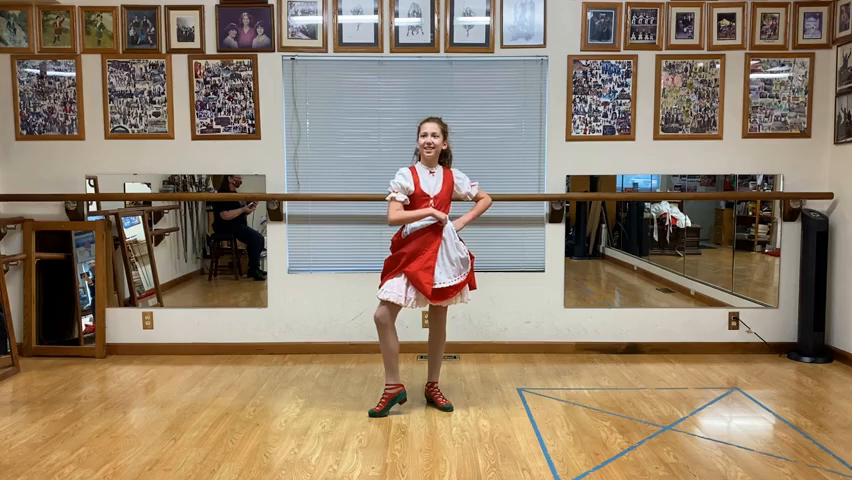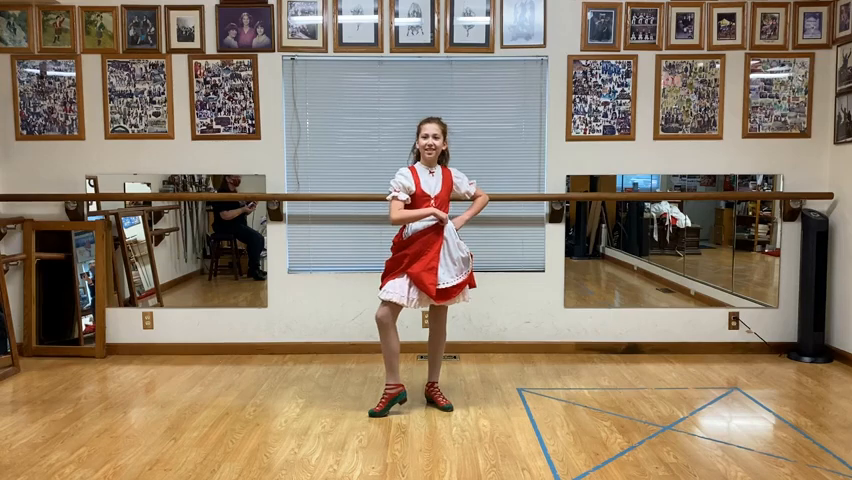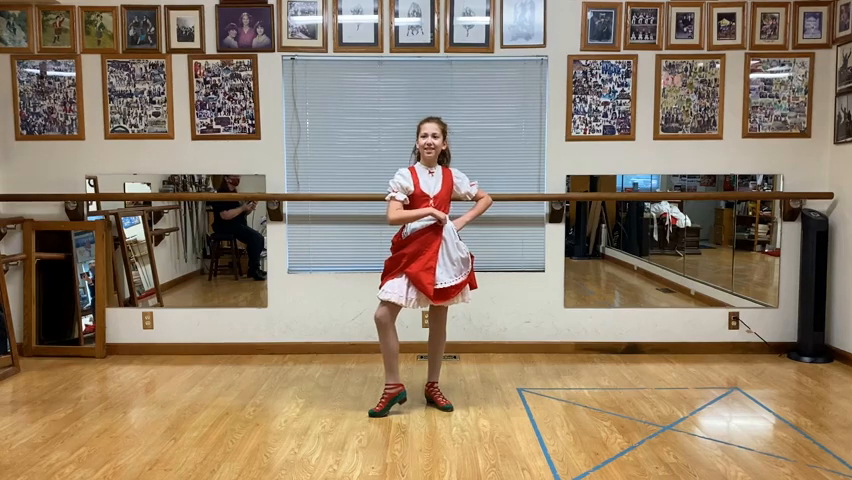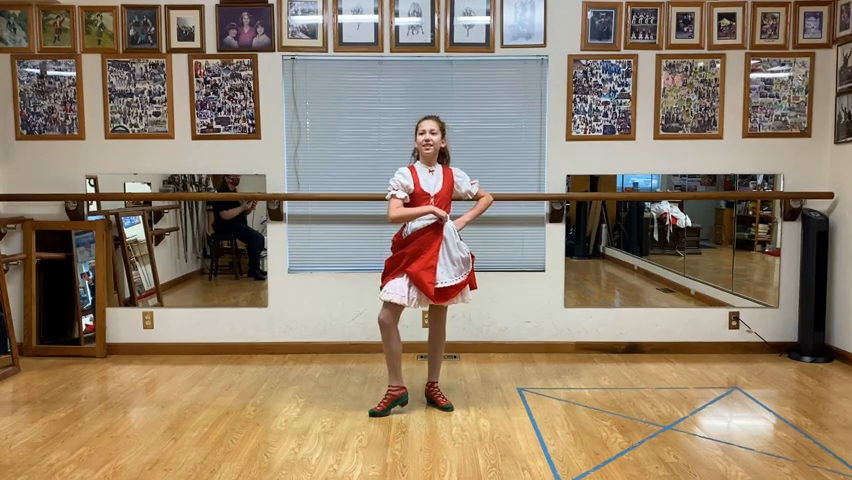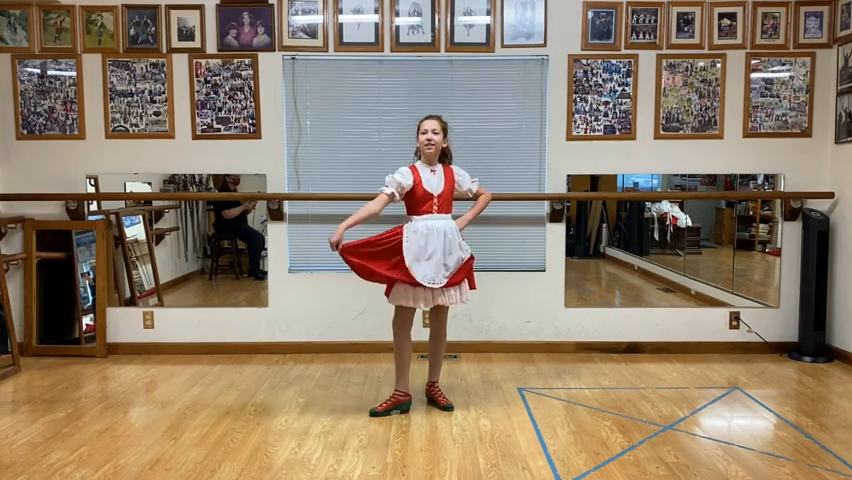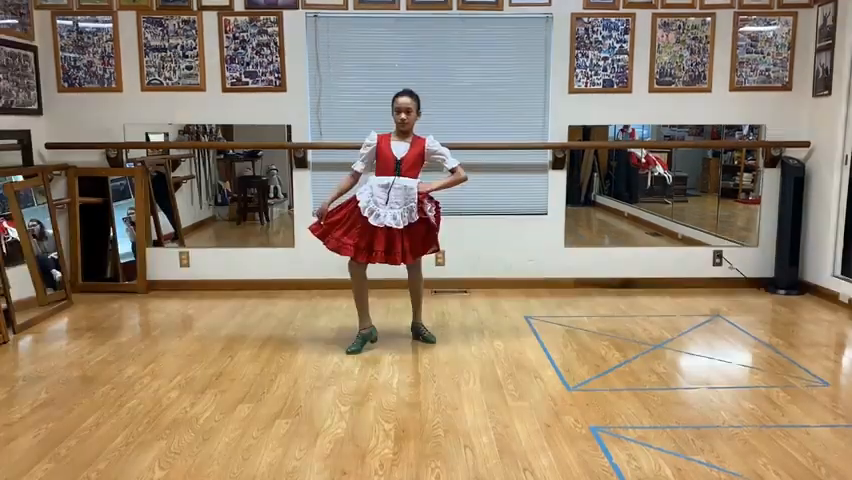
dt=0.5s
person 1, frame 1
left shoulder: (453, 176)
right shoulder: (405, 176)
left elbow: (485, 199)
right elbow: (393, 217)
left wrist: (461, 222)
right wrist: (431, 212)
left hip: (443, 251)
right hip: (411, 251)
left knee: (438, 320)
right knee: (383, 316)
left ankle: (432, 387)
right ankle: (393, 387)
person 1, frame 2
left shoulder: (452, 176)
right shoulder: (405, 176)
left elbow: (482, 197)
right elbow: (395, 216)
left wrist: (461, 220)
right wrist: (432, 211)
left hip: (443, 250)
right hip: (412, 251)
left knee: (438, 320)
right knee: (384, 316)
left ankle: (432, 386)
right ankle: (394, 387)
person 1, frame 3
left shoulder: (452, 176)
right shoulder: (405, 176)
left elbow: (485, 199)
right elbow: (392, 216)
left wrist: (462, 221)
right wrist: (430, 211)
left hip: (443, 250)
right hip: (412, 250)
left knee: (438, 320)
right knee: (383, 315)
left ankle: (432, 387)
right ankle: (393, 386)
person 1, frame 4
left shoulder: (453, 175)
right shoulder: (404, 175)
left elbow: (486, 198)
right elbow: (393, 214)
left wrist: (462, 221)
right wrist: (430, 209)
left hip: (444, 249)
right hip: (412, 249)
left knee: (438, 320)
right knee: (387, 317)
left ankle: (432, 386)
right ankle: (396, 388)
person 1, frame 5
left shoulder: (454, 174)
right shoulder: (406, 174)
left elbow: (485, 195)
right elbow: (377, 204)
left wrist: (464, 221)
right wrist: (342, 228)
left hip: (446, 248)
right hip: (415, 249)
left knee: (439, 320)
right knee: (401, 322)
left ankle: (433, 386)
right ankle: (401, 393)
person 1, frame 6
left shoulder: (426, 145)
right shoulder: (375, 141)
left elbow: (460, 174)
right elbow: (354, 174)
left wrist: (431, 187)
right wrist: (329, 201)
left hip: (408, 209)
right hip: (375, 207)
left knee: (413, 268)
right knee: (356, 266)
left ankle: (417, 324)
right ankle: (365, 328)
